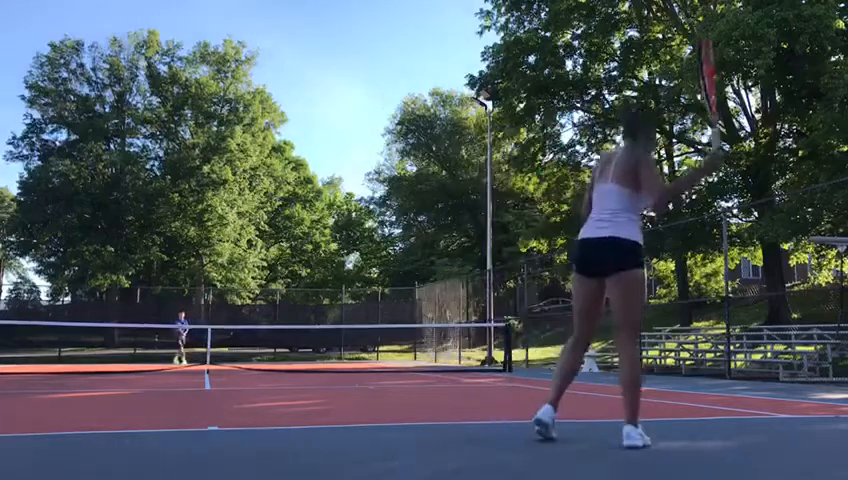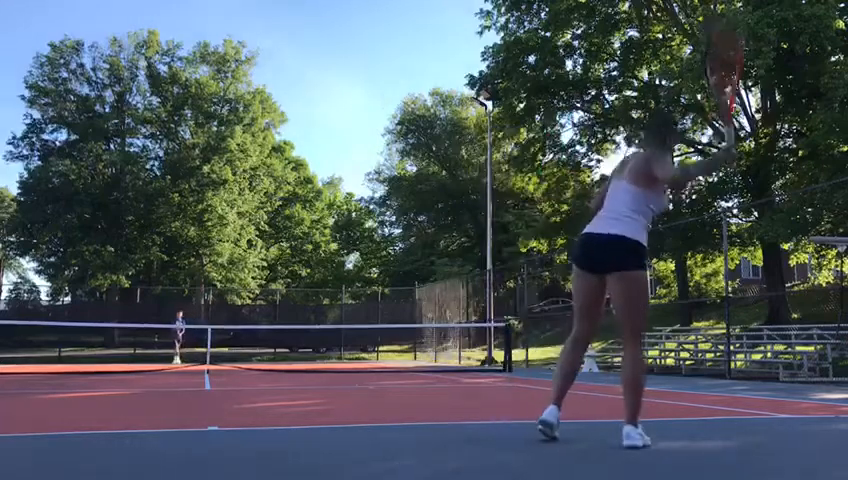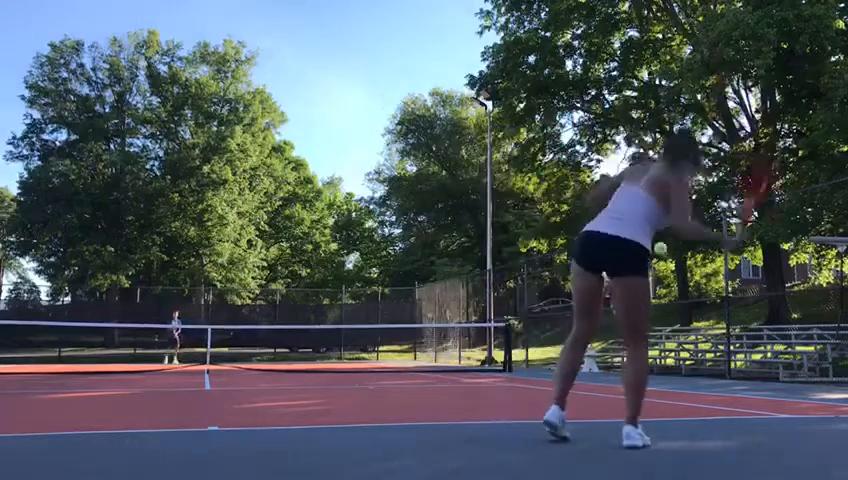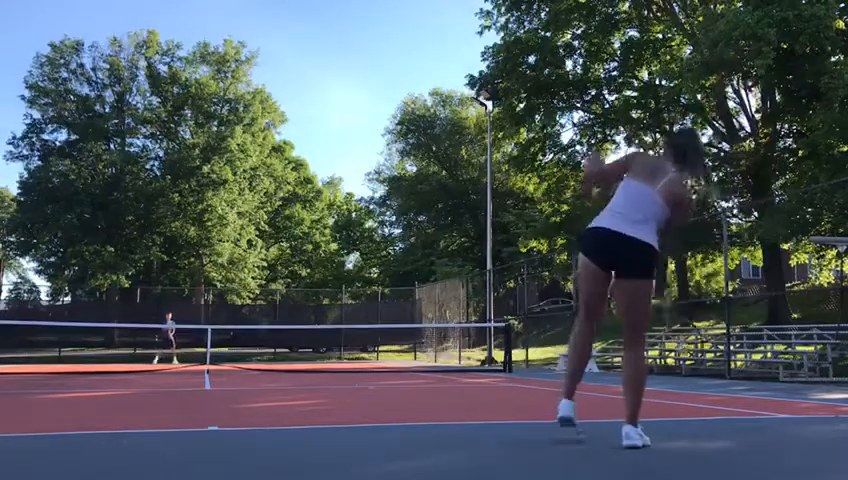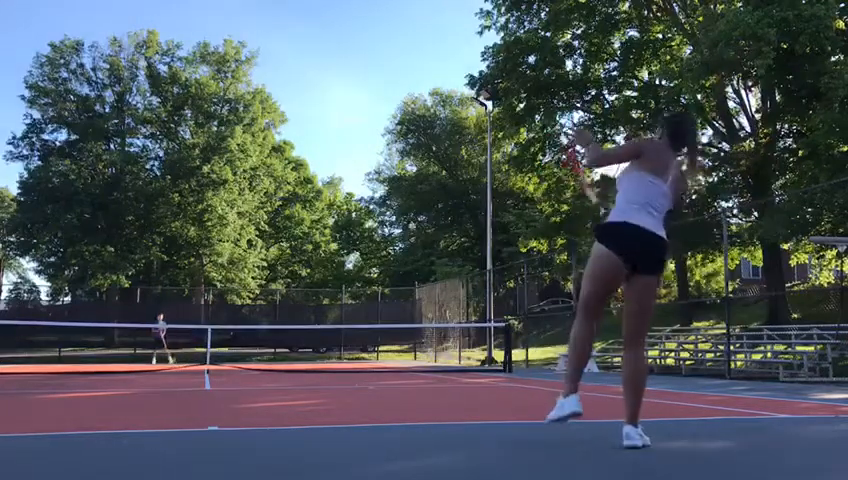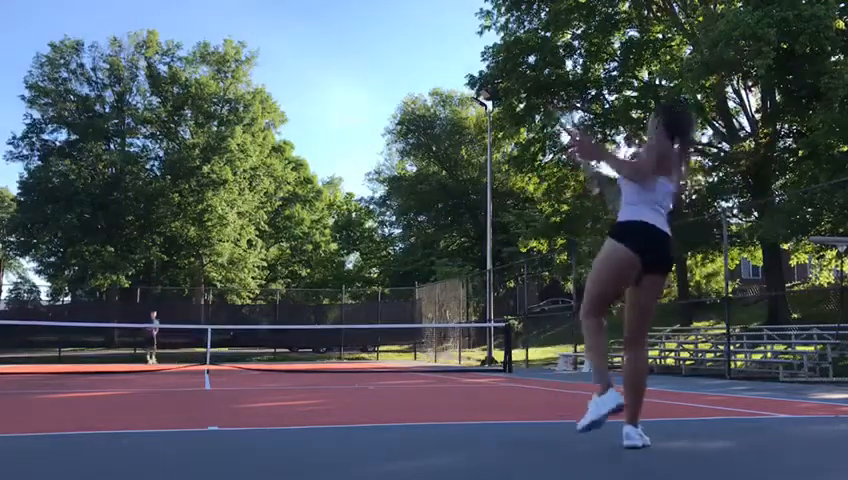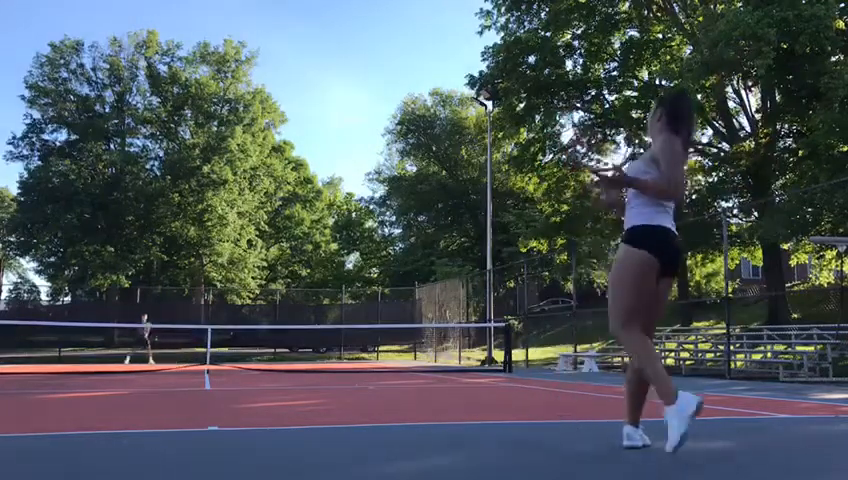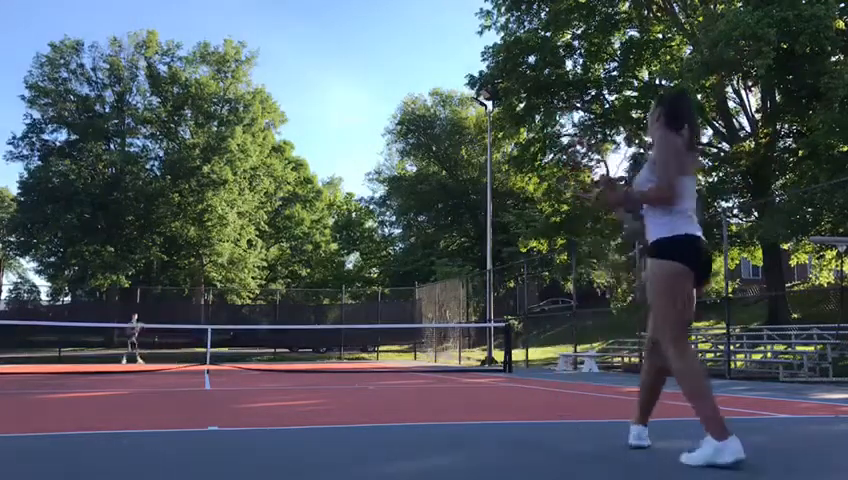
dt=0.2s
person 1, frame 1
left shoulder: (603, 161)
right shoulder: (642, 159)
right elbow: (660, 199)
right wrist: (703, 169)
left hip: (586, 246)
right hip: (621, 249)
left knee: (580, 337)
right knee: (627, 340)
left ankle: (549, 408)
right ankle: (631, 427)
person 1, frame 2
left shoulder: (627, 161)
right shoulder: (657, 160)
right elbow: (674, 179)
right wrist: (714, 161)
left hip: (589, 241)
right hip: (624, 247)
left knee: (580, 333)
right knee: (631, 341)
left ankle: (553, 409)
right ankle: (631, 427)
person 1, frame 3
left shoulder: (637, 168)
right shoulder: (677, 181)
left elbow: (596, 195)
right elbow: (682, 226)
right wrist: (721, 239)
left hip: (590, 240)
right hip: (627, 251)
left knee: (580, 332)
right knee: (636, 343)
left ankle: (557, 409)
right ankle: (632, 426)
person 1, frame 4
left shoulder: (640, 161)
right shoulder: (682, 193)
left elbow: (590, 180)
left wrist: (593, 160)
left hip: (598, 237)
right hip: (638, 251)
left knee: (585, 323)
right knee: (634, 343)
left ankle: (567, 401)
right ankle: (631, 427)
person 1, frame 5
left shoulder: (647, 147)
right shoulder: (680, 179)
left elbow: (595, 159)
left wrist: (586, 142)
left hip: (619, 235)
right hip: (653, 246)
left knee: (586, 316)
right knee: (635, 340)
left ankle: (570, 395)
right ankle: (632, 427)
person 1, frame 6
left shoulder: (656, 146)
right shoulder: (678, 167)
left elbow: (639, 172)
left wrist: (601, 154)
left hip: (632, 235)
right hip: (661, 244)
left knee: (591, 313)
right knee: (636, 338)
left ankle: (606, 392)
right ankle: (632, 426)
person 1, frame 7
left shoulder: (666, 141)
right shoulder: (670, 151)
left elbow: (673, 190)
left wrist: (628, 181)
right wrist: (618, 185)
left hip: (645, 238)
right hip: (668, 244)
left knee: (625, 326)
right knee: (639, 333)
left ankle: (676, 401)
right ankle: (634, 427)
person 1, frame 8
left shoulder: (664, 142)
right shoulder: (681, 151)
left elbow: (666, 194)
left wrist: (624, 196)
right wrist: (627, 198)
left hip: (671, 248)
right hip: (692, 249)
left knee: (674, 344)
right knee: (656, 344)
left ankle: (721, 438)
right ankle: (639, 427)
